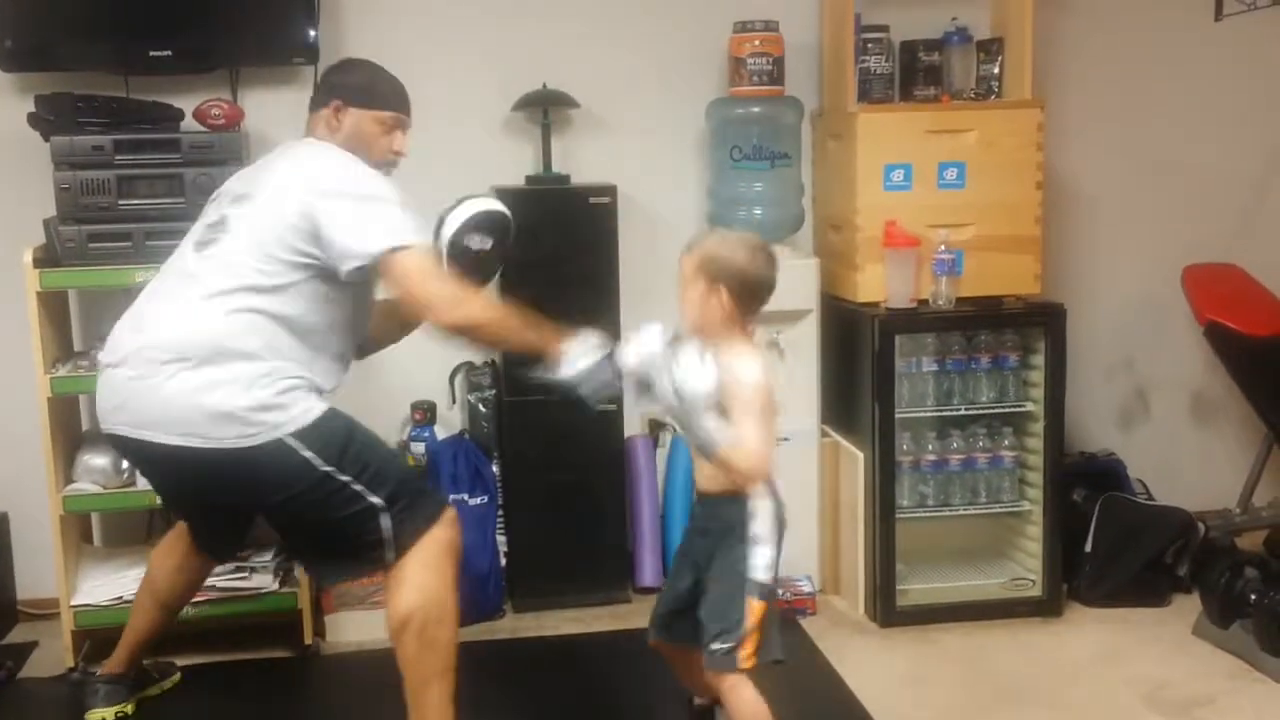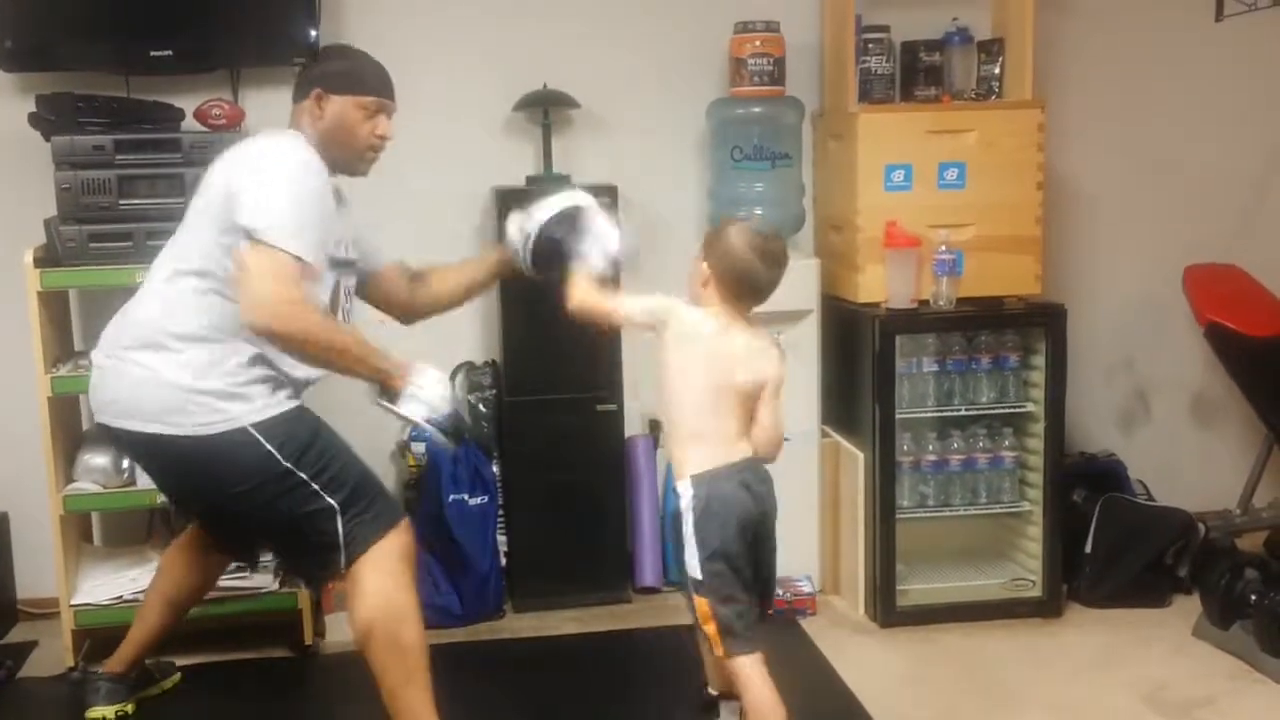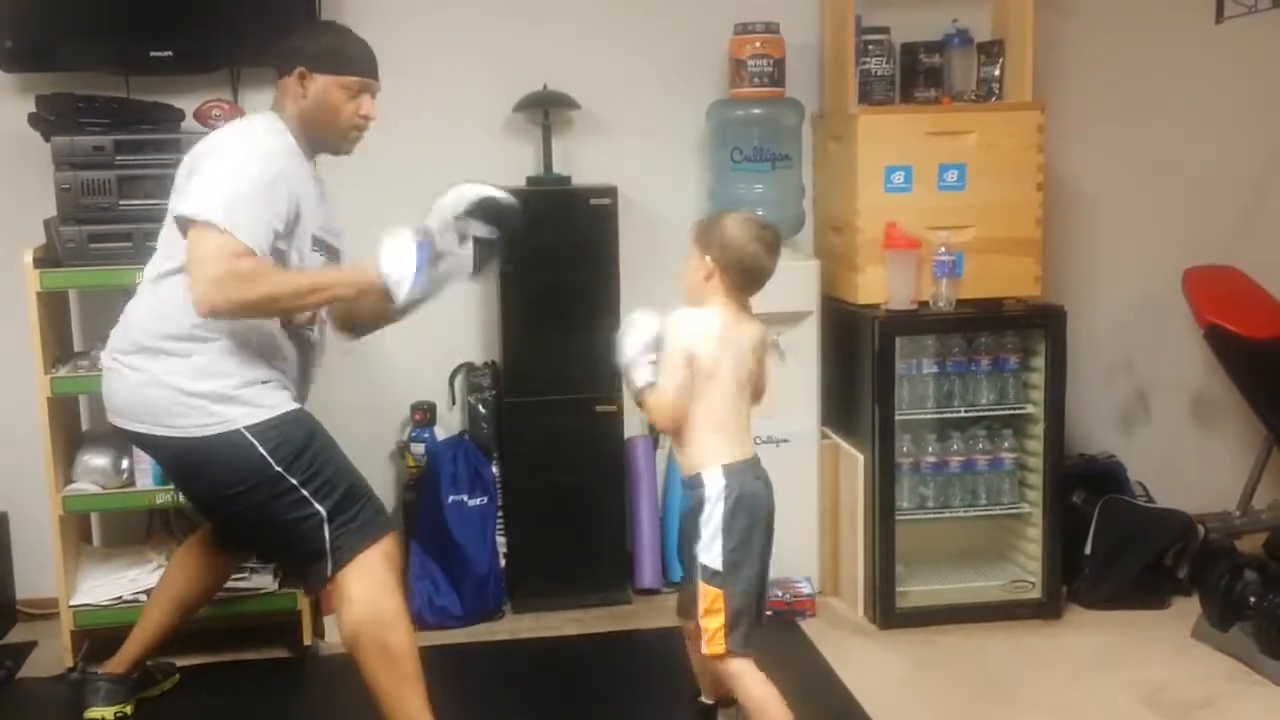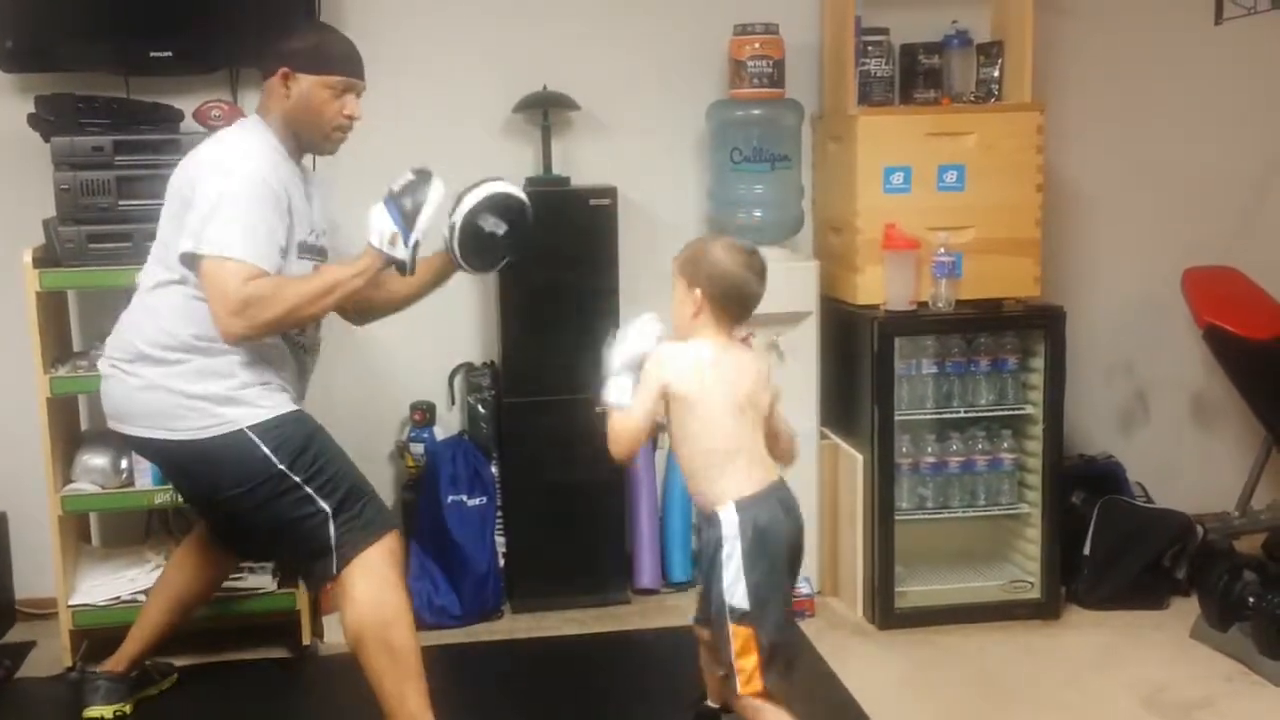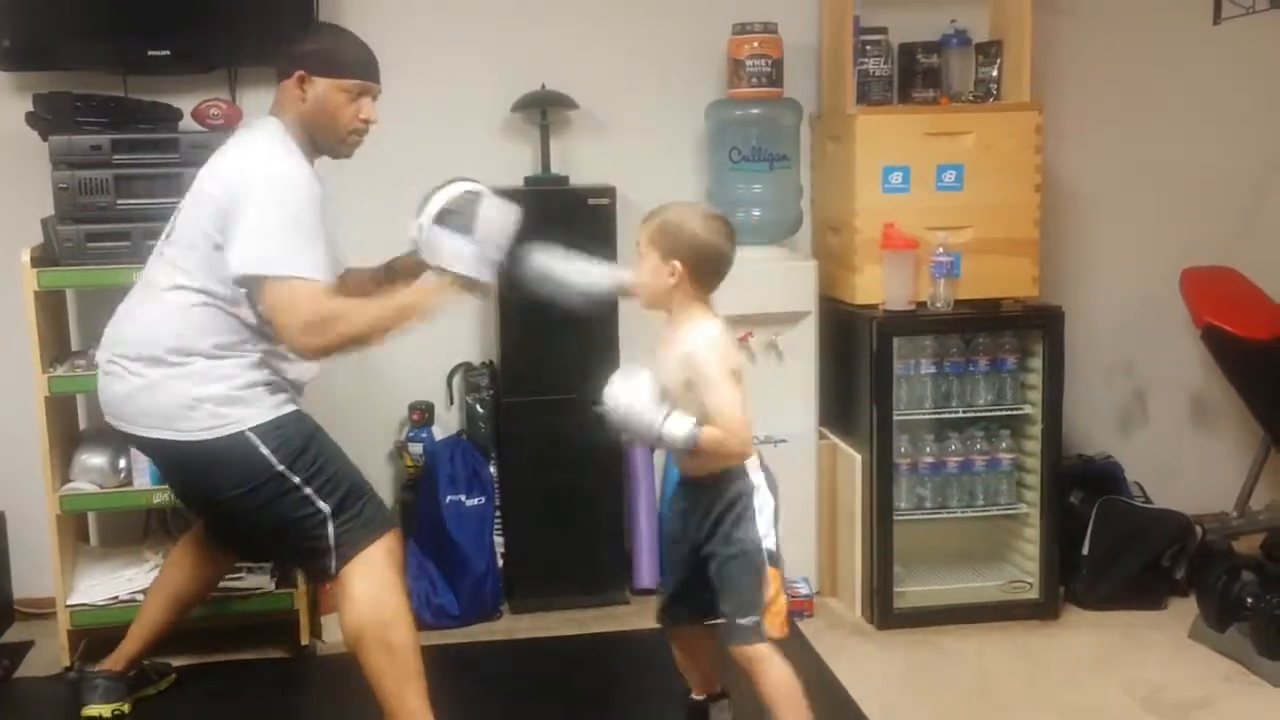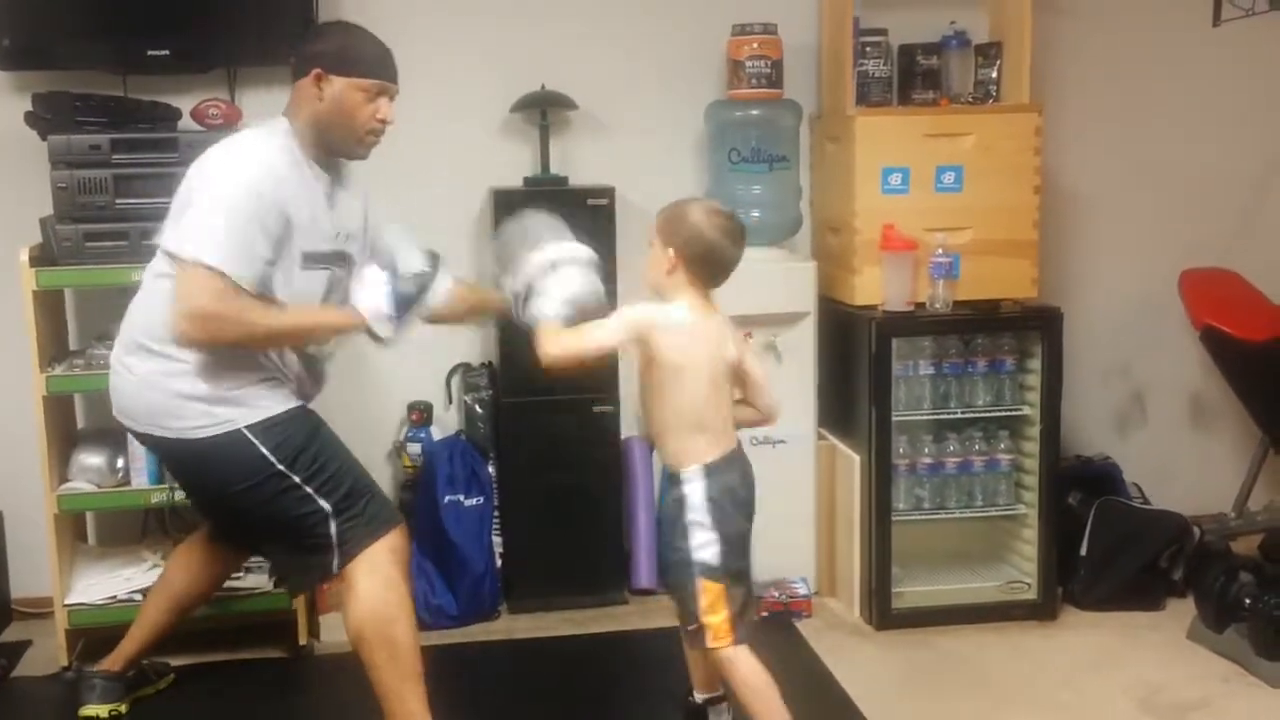
dt=0.2s
person 1, frame 1
left shoulder: (262, 180)
right shoulder: (345, 183)
left elbow: (342, 334)
right elbow: (444, 304)
left wrist: (452, 271)
right wrist: (563, 342)
right hip: (225, 406)
left knee: (209, 524)
right knee: (427, 537)
person 1, frame 2
left shoulder: (314, 191)
right shoulder: (288, 167)
left elbow: (407, 294)
right elbow: (276, 309)
left wrist: (509, 255)
right wrist: (400, 378)
right hip: (199, 397)
left knee: (222, 527)
right knee: (380, 544)
person 1, frame 3
left shoulder: (299, 175)
right shoulder: (250, 152)
left elbow: (347, 314)
right elbow: (217, 286)
left wrist: (434, 258)
right wrist: (376, 272)
left hip: (171, 392)
right hip: (203, 395)
left knee: (238, 527)
right knee: (365, 548)
person 1, frame 4
left shoulder: (283, 170)
right shoulder: (244, 165)
left elbow: (345, 303)
right elbow: (244, 313)
left wrist: (451, 255)
right wrist: (376, 255)
left hip: (159, 391)
right hip: (202, 398)
left knee: (234, 527)
right knee: (369, 546)
person 1, frame 5
left shoulder: (277, 164)
right shoulder: (272, 174)
left elbow: (322, 297)
right elbow: (311, 331)
left wrist: (413, 263)
right wrist: (441, 282)
left hip: (156, 387)
right hip: (199, 396)
left knee: (233, 527)
right knee: (367, 545)
person 1, frame 6
left shoulder: (334, 185)
right shoulder: (251, 169)
left elbow: (414, 286)
right elbow: (200, 316)
left wrist: (502, 292)
right wrist: (350, 313)
left hip: (171, 396)
right hip: (202, 395)
left knee: (239, 529)
right knee: (374, 542)
person 2, frame 1
left shoulder: (744, 372)
right shoulder: (716, 351)
left elbow: (751, 472)
left wrist: (700, 421)
right wrist: (673, 387)
left hip: (746, 522)
right hip: (710, 515)
left knee: (727, 665)
right knee: (668, 634)
person 2, frame 2
left shoulder: (675, 315)
right shoulder: (767, 351)
left elbow: (583, 302)
right elbow: (768, 445)
left wrist: (588, 253)
left hip: (704, 497)
right hip: (752, 485)
left knee: (736, 647)
right knee: (729, 625)
person 2, frame 3
left shoulder: (683, 324)
right shoulder: (753, 332)
left elbow: (667, 418)
left wrist: (642, 366)
left hip: (719, 494)
right hip: (746, 483)
left knee: (723, 650)
right knee: (696, 618)
person 2, frame 4
left shoulder: (667, 359)
right shoulder: (756, 364)
left elbow: (622, 443)
right elbow: (786, 451)
left wrist: (618, 372)
left hip: (742, 527)
right hip: (773, 511)
right knee: (711, 631)
person 2, frame 5
left shoulder: (704, 344)
right shoulder: (683, 326)
left elbow: (736, 438)
right elbow: (640, 284)
left wrist: (663, 427)
right wrist: (597, 277)
left hip: (739, 494)
right hip: (695, 493)
left knee: (752, 644)
right knee: (681, 618)
person 2, frame 6
left shoulder: (648, 320)
right shoulder: (725, 330)
left elbow: (555, 350)
right elbow: (765, 410)
left hip: (700, 493)
right hip: (725, 475)
left knee: (723, 641)
right knee: (695, 615)
